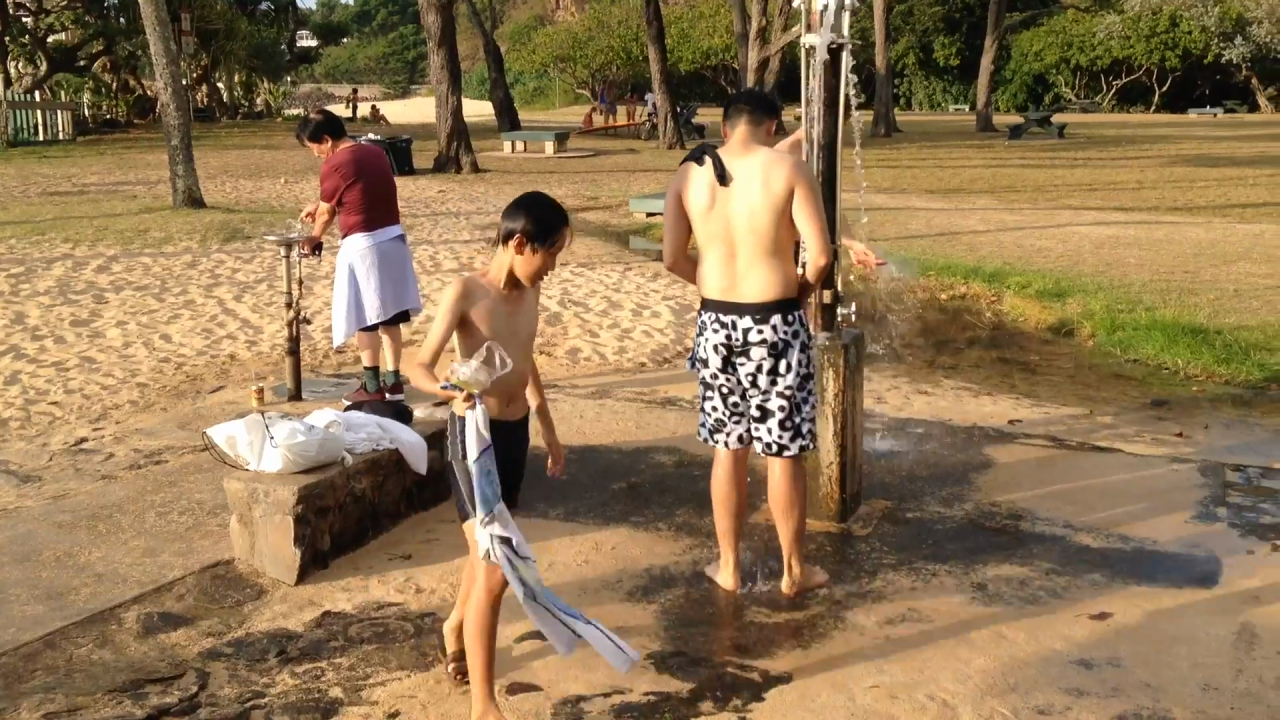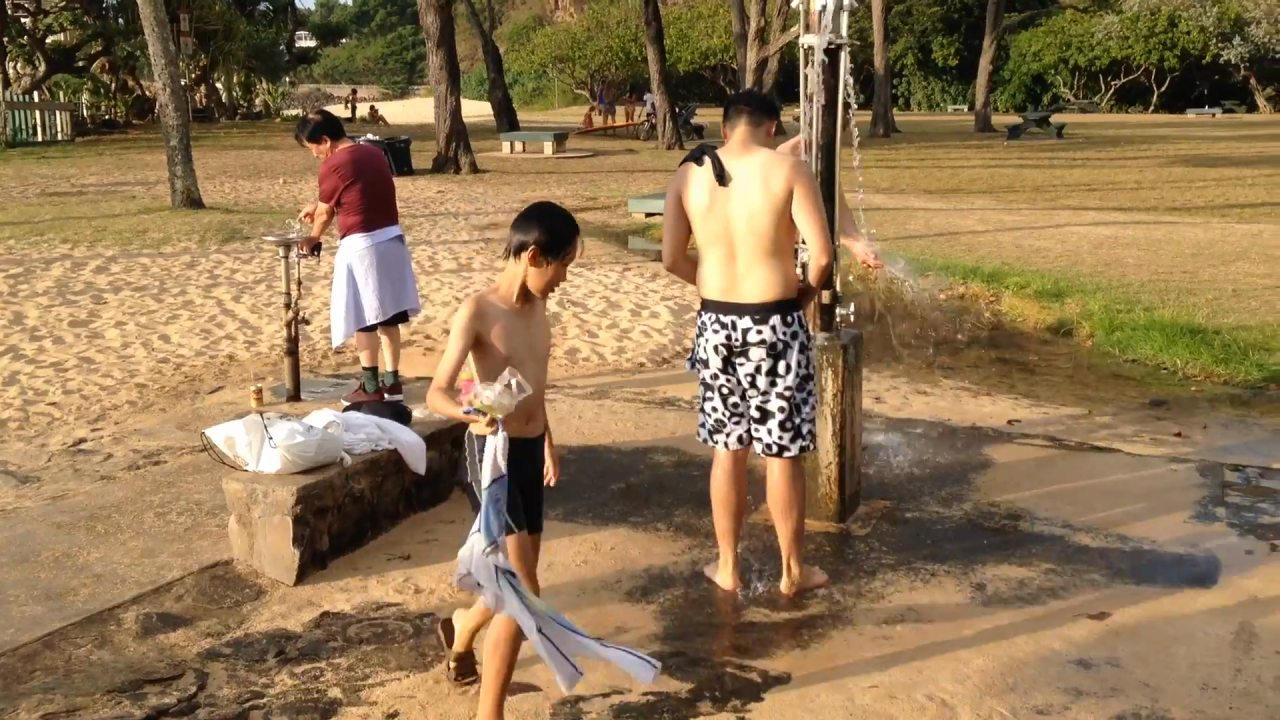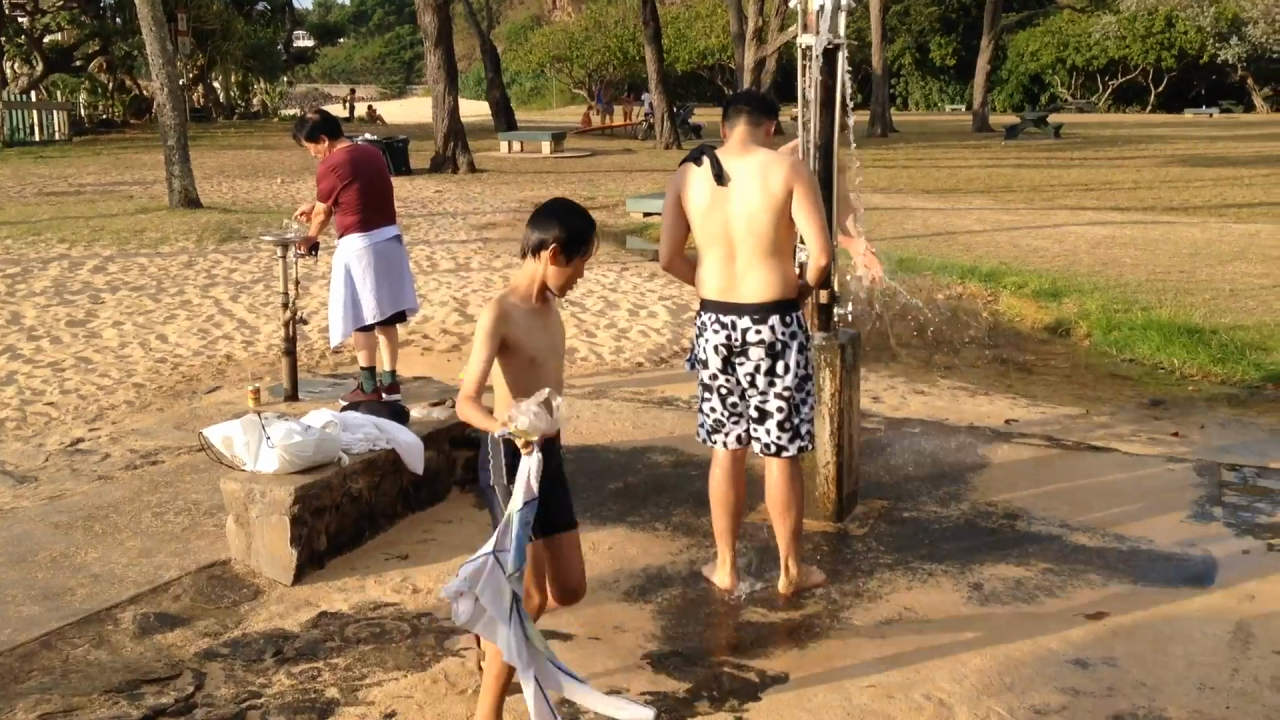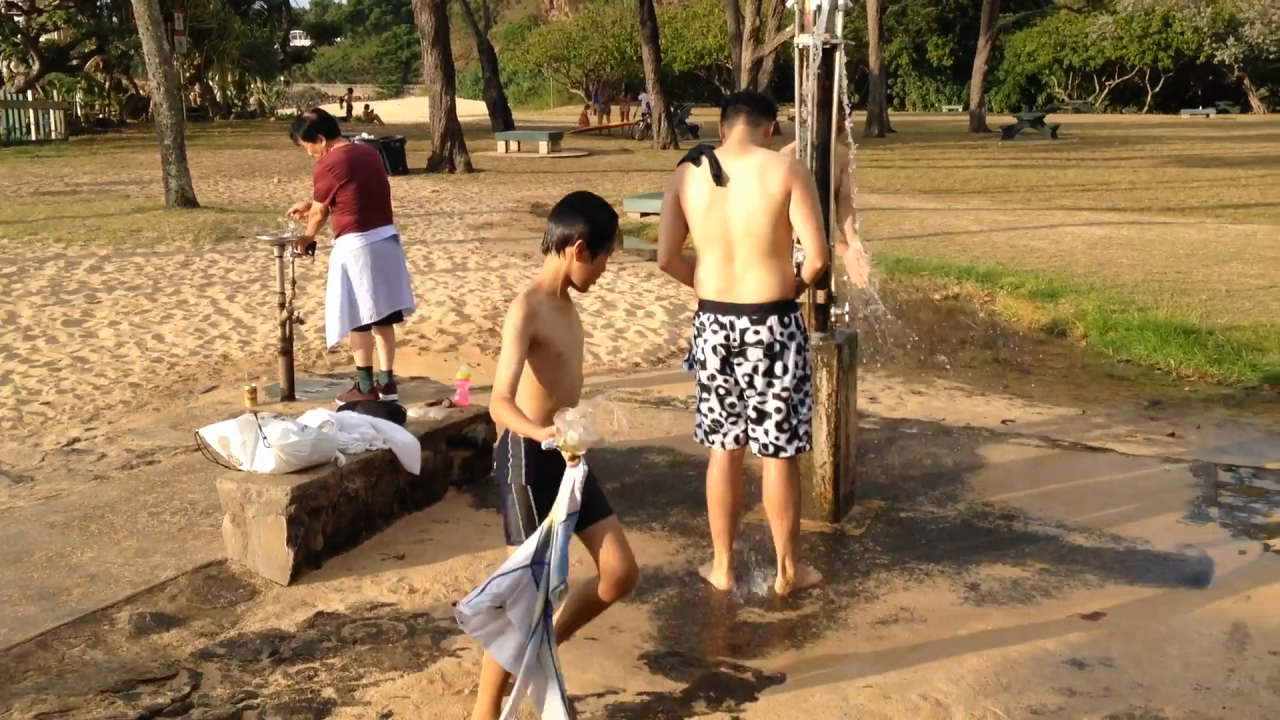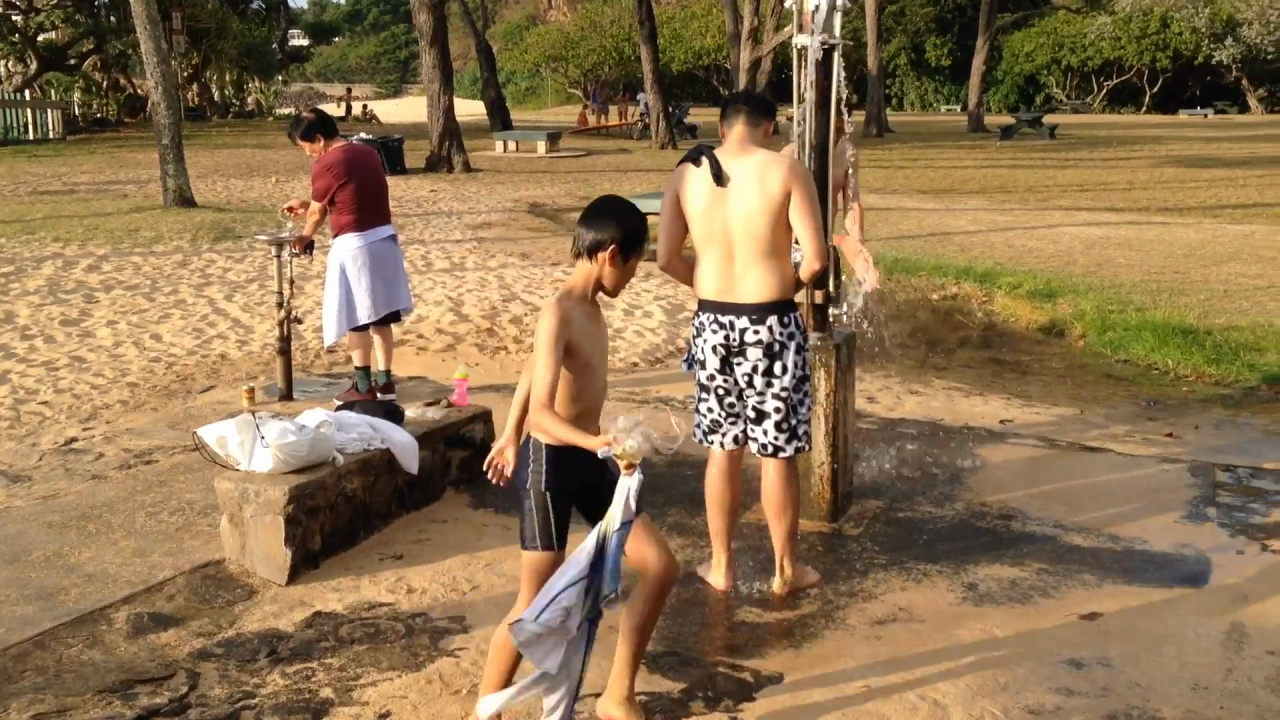
dt=0.1s
person 1, frame 1
left shoulder: (529, 292)
right shoulder: (464, 292)
right elbow: (418, 368)
left wrist: (549, 432)
right wrist: (451, 391)
left hip: (515, 435)
right hip: (471, 437)
left knee: (490, 562)
right knee: (494, 573)
left ankle: (455, 631)
person 1, frame 2
left shoulder: (537, 306)
right shoulder: (477, 311)
right elbow: (437, 394)
left wrist: (548, 443)
right wrist: (471, 416)
left hip: (529, 455)
left knee: (519, 586)
left ankle: (463, 630)
person 1, frame 3
left shoulder: (548, 302)
right shoulder: (499, 312)
right elbow: (466, 402)
right wrist: (503, 426)
left hip: (548, 456)
right hip: (508, 460)
left knee: (570, 589)
right knee: (526, 599)
left ankle: (496, 642)
person 1, frame 4
left shoulder: (563, 300)
right shoulder: (526, 310)
right elbow: (504, 403)
right wrist: (545, 435)
left hip: (567, 456)
right hip: (529, 458)
left knee: (620, 577)
person 1, frame 5
left shoulder: (590, 305)
right shoulder: (558, 315)
right elbow: (542, 411)
left wrist: (509, 436)
right wrist: (594, 441)
left hip: (588, 459)
right hip: (550, 462)
left knee: (662, 569)
right knee: (534, 603)
person 2, frame 1
left shoulder: (688, 175)
right shoulder: (789, 169)
left elbow: (672, 259)
right elbow: (820, 255)
right wrist: (804, 287)
left hip: (715, 323)
right hip: (774, 324)
left knee: (728, 447)
right knee: (784, 451)
left ankle: (728, 565)
right ankle: (793, 568)
person 2, frame 2
left shoulder: (687, 175)
right shoulder: (789, 169)
left elbow: (671, 258)
right elbow: (822, 254)
right wrist: (807, 288)
left hip: (716, 323)
right hip: (774, 325)
left knee: (727, 447)
right knee: (783, 451)
left ankle: (727, 565)
right ankle: (793, 569)
person 2, frame 3
left shoulder: (687, 175)
right shoulder: (789, 169)
left elbow: (669, 257)
right elbow: (821, 254)
right wrist: (804, 287)
left hip: (715, 323)
right hip: (773, 324)
left knee: (726, 447)
right knee: (782, 450)
left ankle: (725, 565)
right ankle: (791, 569)
person 2, frame 4
left shoulder: (686, 174)
right shoulder: (787, 170)
left elbow: (666, 257)
right elbow: (817, 257)
right wrist: (796, 285)
left hip: (713, 324)
right hip: (772, 325)
left knee: (724, 448)
right knee: (780, 453)
left ankle: (722, 565)
right ankle: (788, 569)
person 2, frame 5
left shoulder: (686, 175)
right shoulder: (787, 170)
left elbow: (666, 257)
right elbow: (815, 257)
right wrist: (791, 285)
left hip: (713, 323)
right hip: (771, 325)
left knee: (723, 449)
right knee: (778, 452)
left ankle: (721, 565)
right ankle: (786, 569)
person 3, frame 1
left shoulder: (334, 165)
right shoulder: (375, 153)
left elbow: (327, 214)
left wrist: (314, 238)
right wrist: (319, 207)
left hip: (363, 247)
right hip: (392, 240)
left knee: (365, 319)
right knee: (390, 314)
left ankle: (373, 388)
right ankle: (394, 381)
person 3, frame 2
left shoulder: (333, 165)
right shoulder: (375, 153)
left elbow: (325, 214)
left wrist: (312, 239)
right wrist: (318, 207)
left hip: (362, 247)
right hip: (391, 240)
left knee: (364, 320)
right knee: (388, 315)
left ankle: (371, 387)
right ankle: (392, 381)
person 3, frame 3
left shoulder: (331, 165)
right shoulder: (373, 154)
left elbow: (323, 214)
left wrist: (310, 239)
right wrist: (314, 207)
left hip: (359, 247)
right hip: (389, 240)
left knee: (362, 319)
right knee: (387, 315)
left ankle: (369, 387)
right ankle: (390, 381)
person 3, frame 4
left shoulder: (328, 165)
right shoulder: (369, 153)
left elbow: (320, 213)
left wrist: (306, 238)
right wrist: (309, 206)
left hip: (356, 247)
right hip: (386, 240)
left knee: (359, 319)
right knee: (383, 315)
left ankle: (365, 387)
right ankle: (386, 381)
person 3, frame 5
left shoulder: (326, 165)
right shoulder: (368, 153)
left elbow: (318, 213)
left wrist: (304, 238)
right wrist: (305, 204)
left hip: (354, 247)
right hip: (384, 240)
left knee: (357, 319)
right knee: (381, 315)
left ankle: (364, 387)
right ankle: (384, 381)
